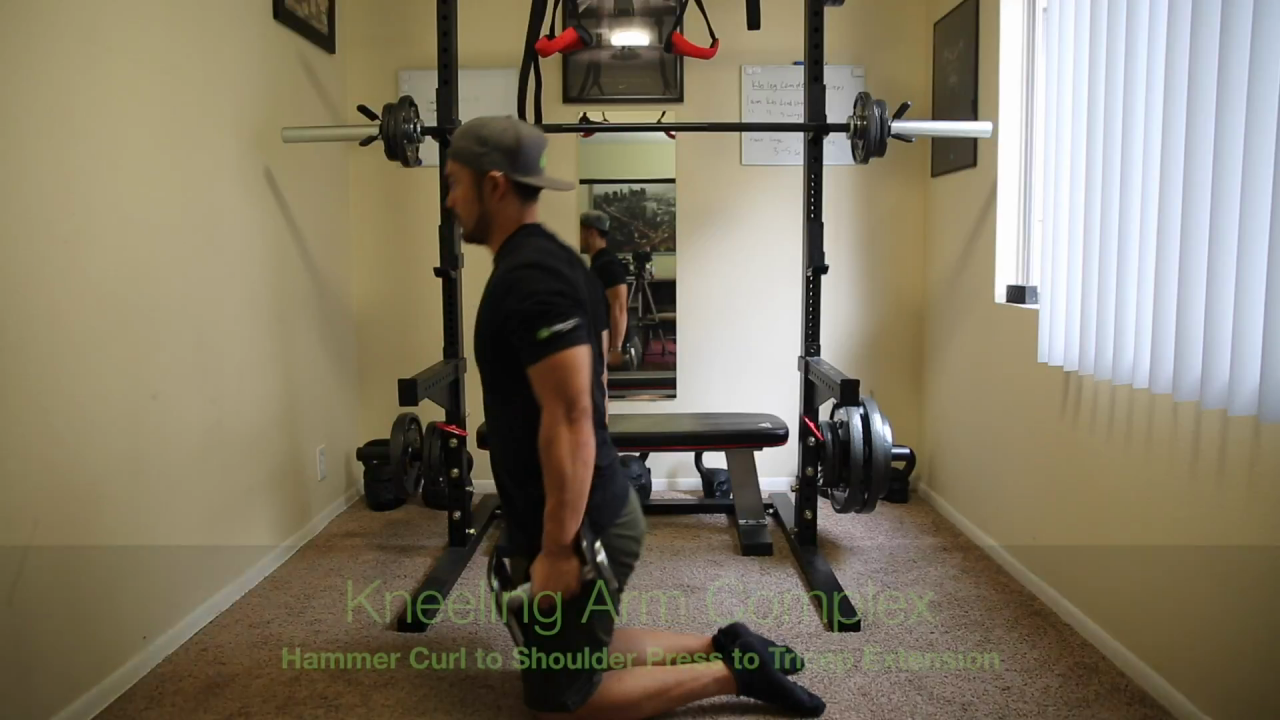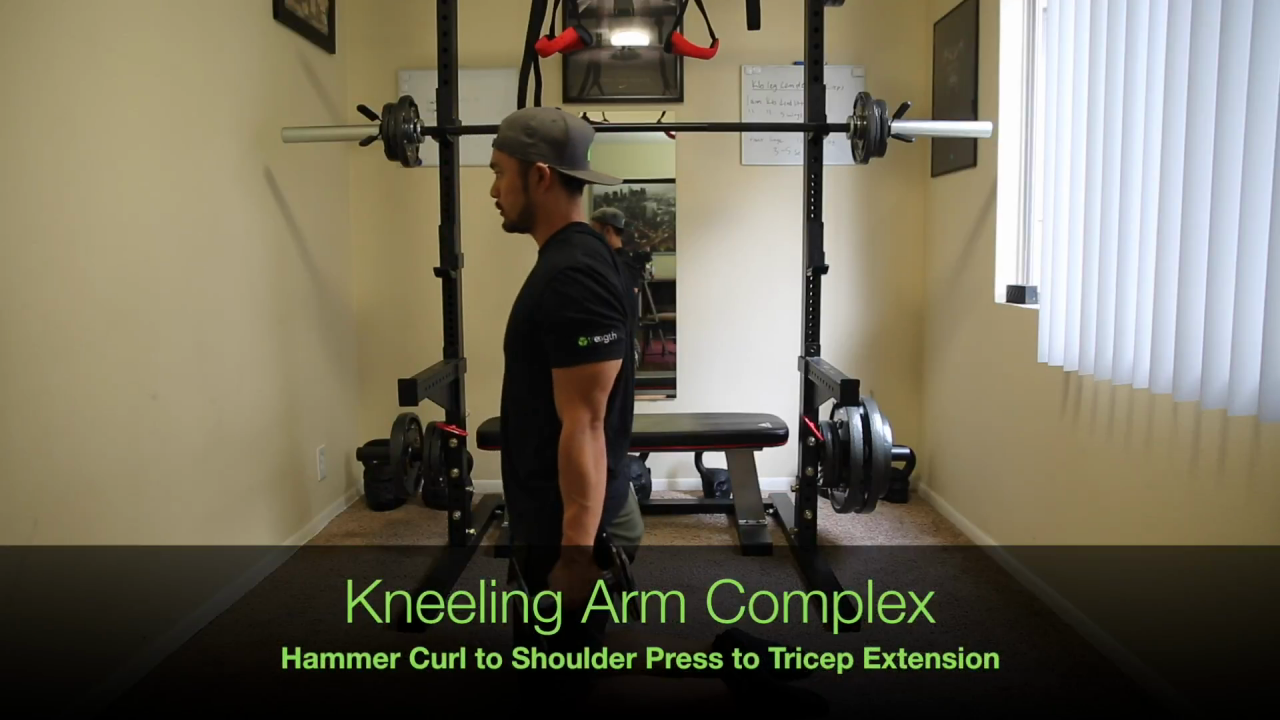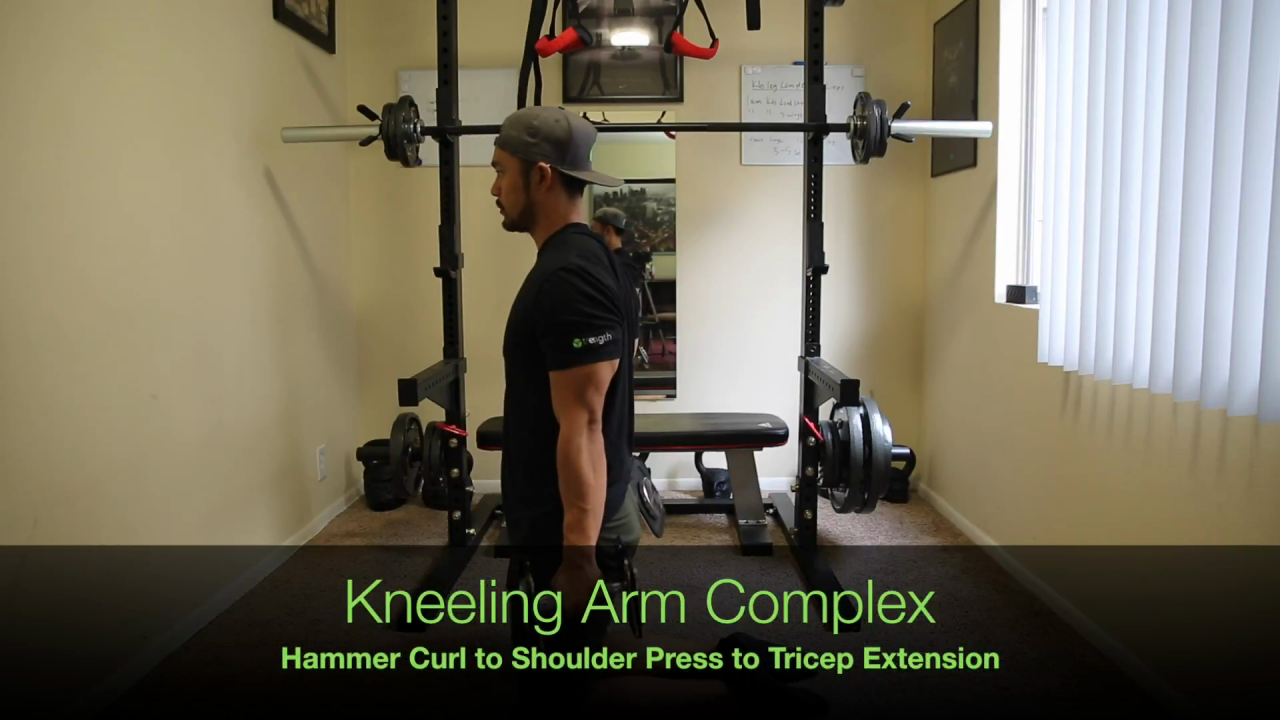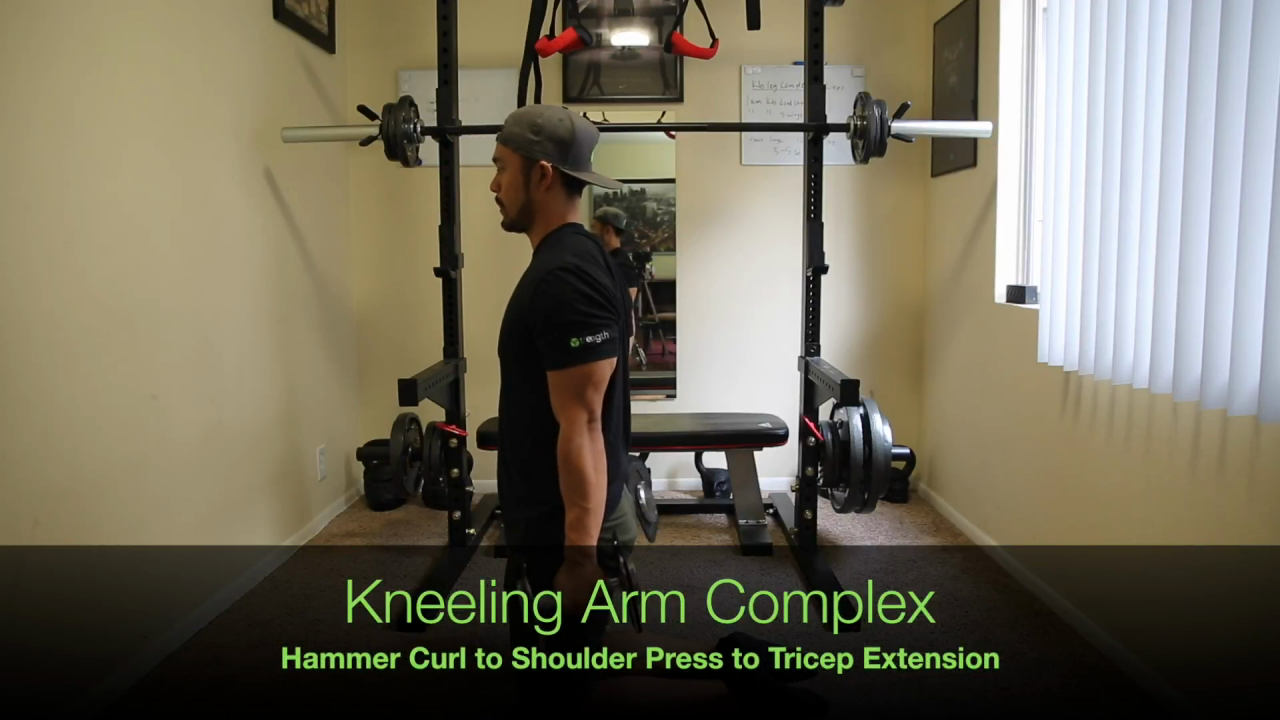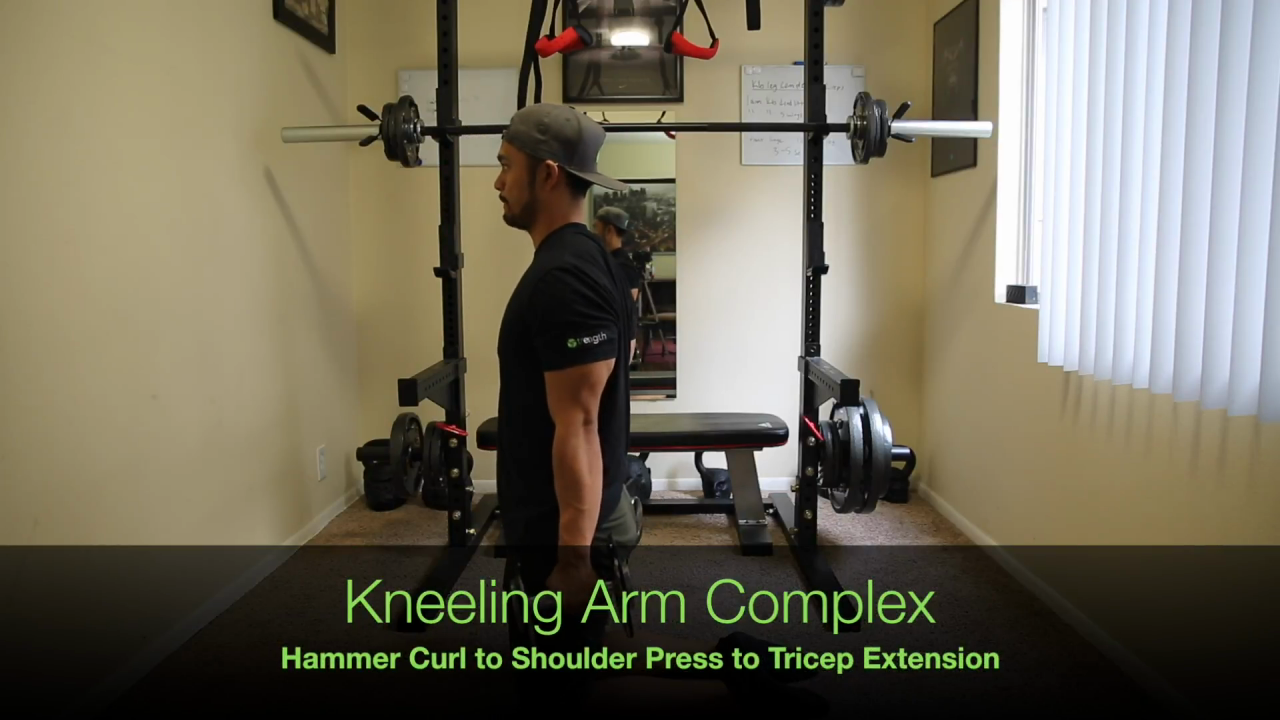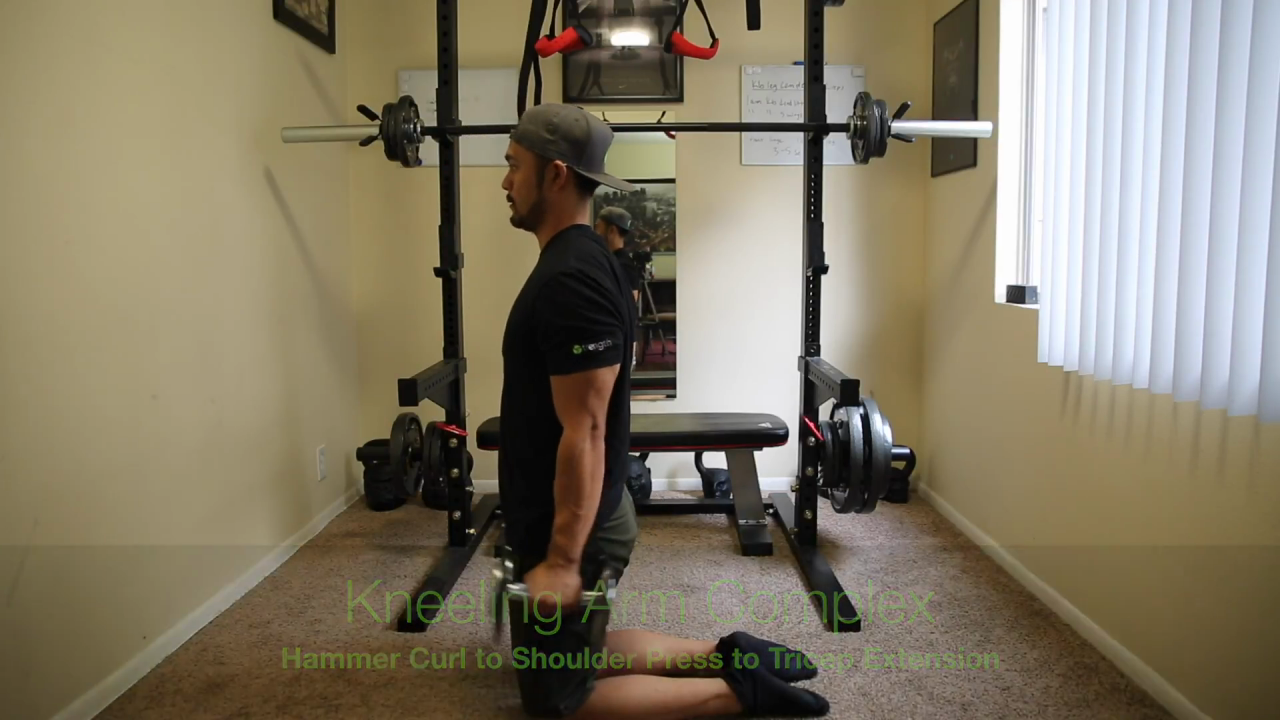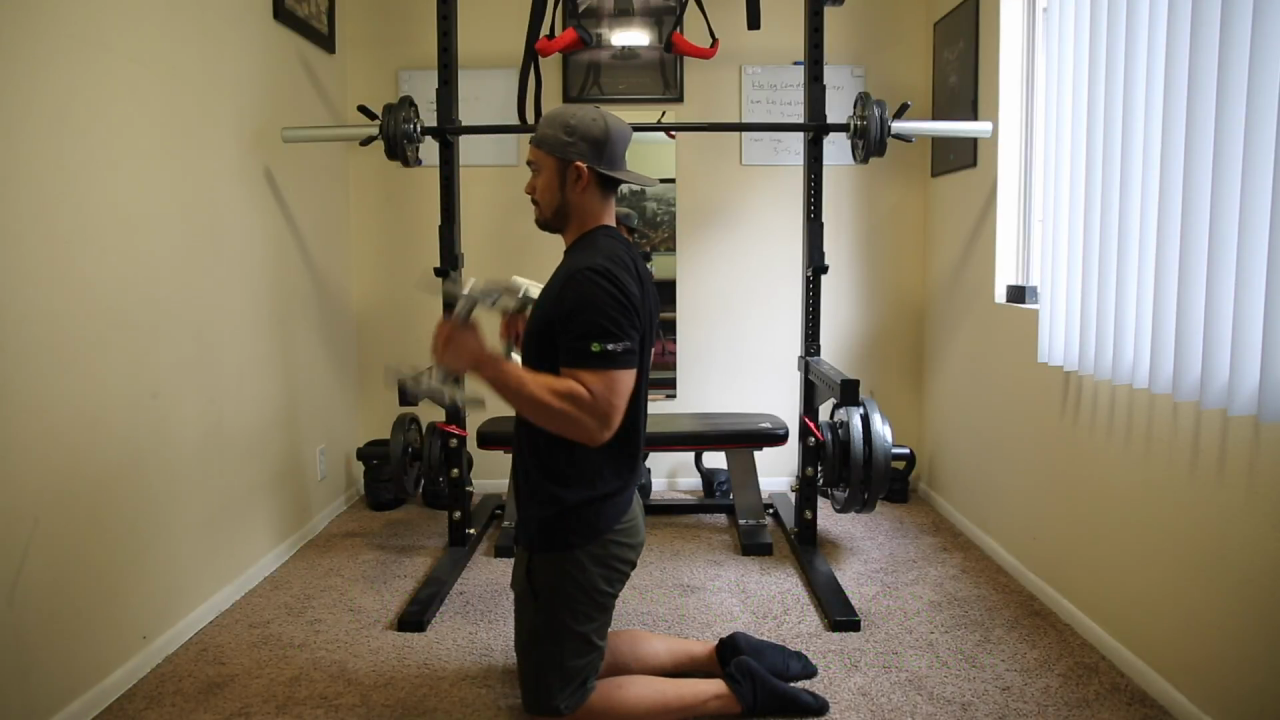
dt=0.5s
person 1, frame 1
left shoulder: (530, 275)
right shoulder: (532, 264)
left elbow: (568, 419)
left wrist: (556, 551)
left hip: (587, 526)
right hip: (589, 513)
right knee: (574, 652)
left ankle: (733, 671)
right ankle: (723, 648)
person 1, frame 2
left shoulder: (572, 277)
right shoulder: (570, 262)
left elbow: (584, 424)
left wrist: (576, 553)
left hip: (575, 524)
right hip: (566, 516)
right knee: (581, 652)
right ankle: (727, 654)
person 1, frame 3
left shoulder: (568, 279)
right shoulder: (576, 261)
left elbow: (581, 426)
left wrist: (578, 558)
left hip: (575, 528)
right hip: (562, 520)
right knee: (587, 652)
right ankle: (727, 658)
person 1, frame 4
left shoulder: (563, 279)
right shoulder: (570, 262)
left elbow: (581, 426)
left wrist: (581, 556)
left hip: (566, 527)
right hip: (557, 519)
right knee: (584, 651)
right ankle: (728, 659)
person 1, frame 5
left shoulder: (563, 279)
right shoulder: (577, 261)
left elbow: (577, 426)
left wrist: (573, 557)
left hip: (564, 529)
right hip: (564, 520)
right knee: (583, 652)
right ankle: (726, 656)
person 1, frame 6
left shoulder: (569, 280)
right shoulder: (577, 263)
left elbow: (583, 430)
left wrist: (564, 561)
left hip: (570, 527)
right hip: (572, 516)
right knee: (574, 653)
right ankle: (724, 655)
person 1, frame 7
left shoulder: (594, 276)
right shoulder: (604, 261)
left elbow: (595, 416)
left wrist: (485, 362)
right wrist: (534, 342)
left hip: (578, 528)
right hip: (583, 513)
right knee: (574, 653)
right ankle: (723, 654)
